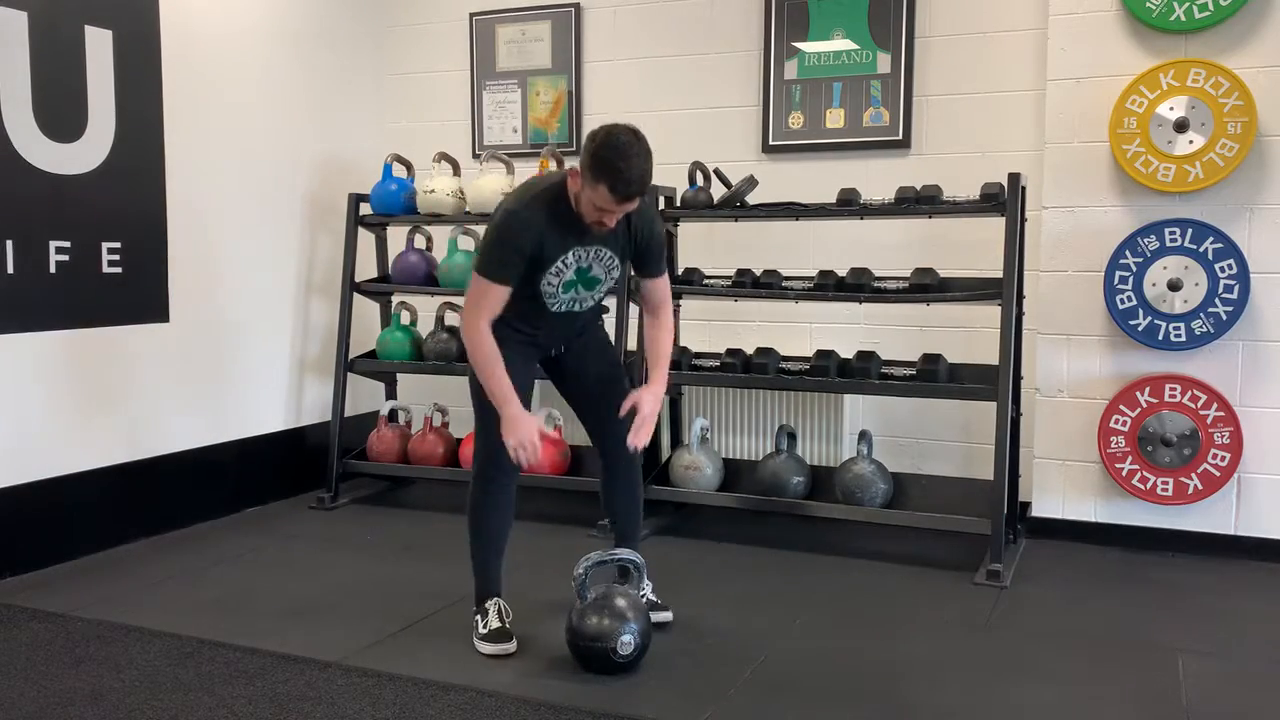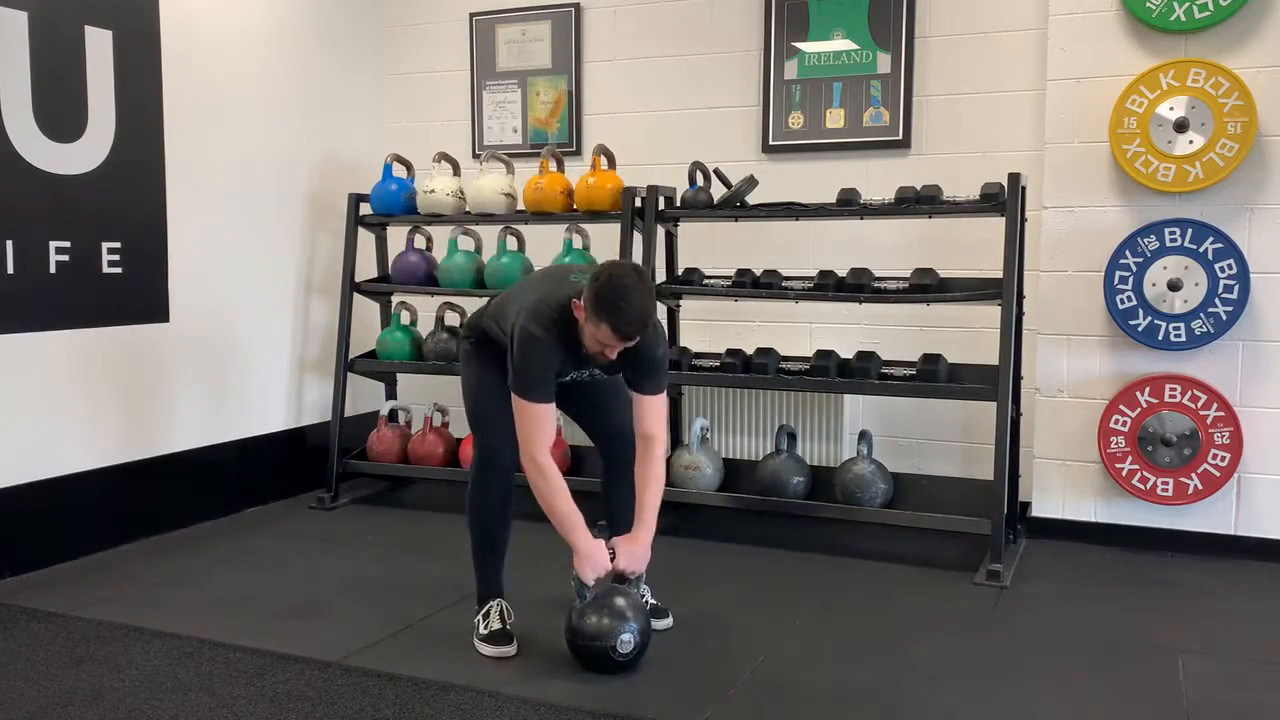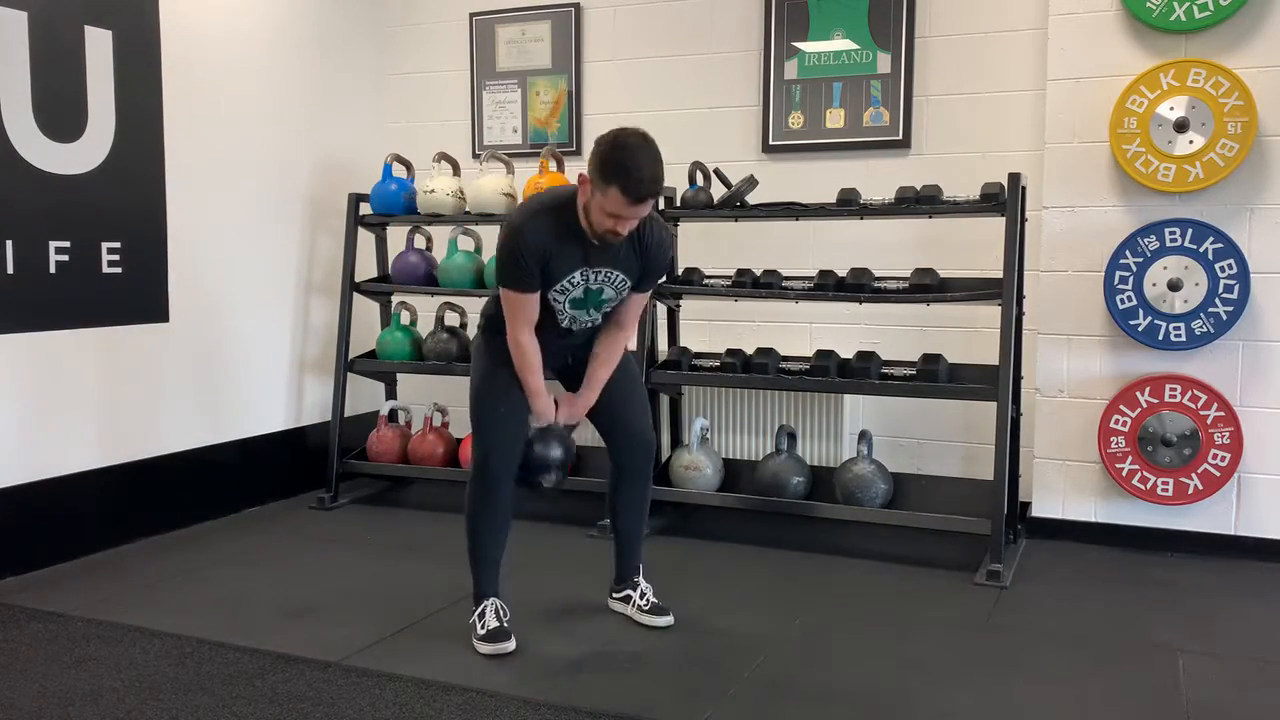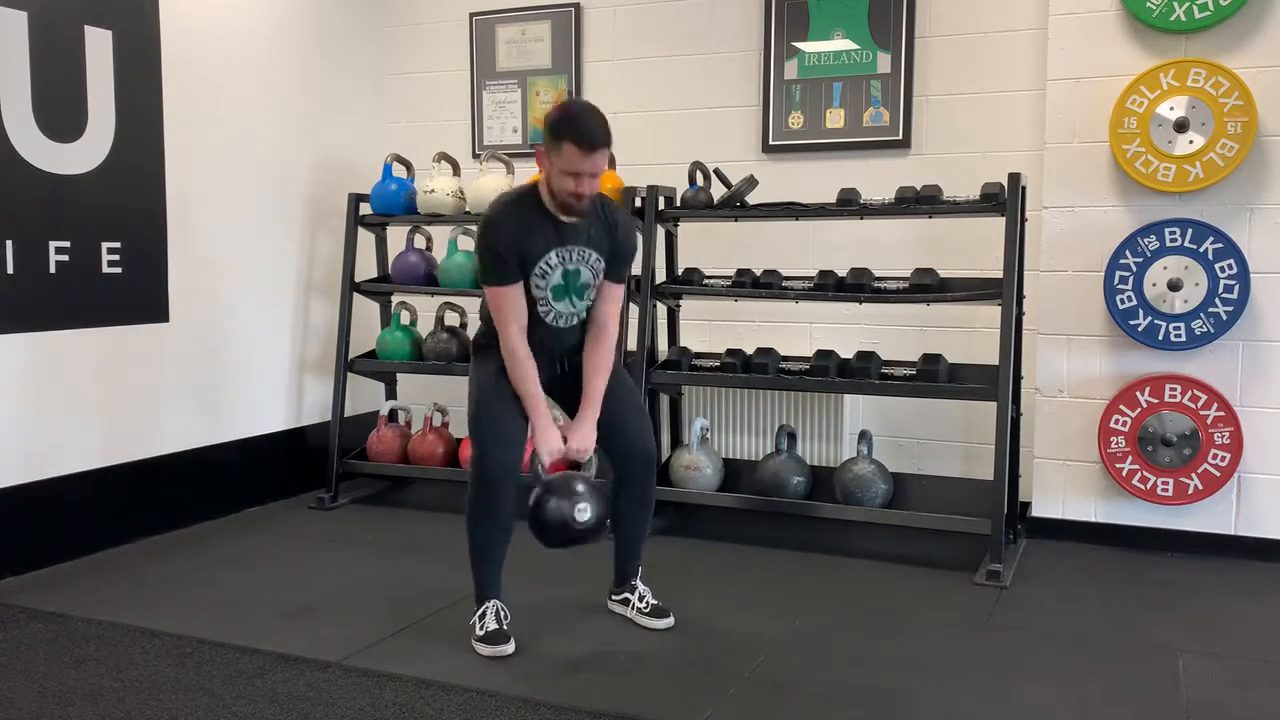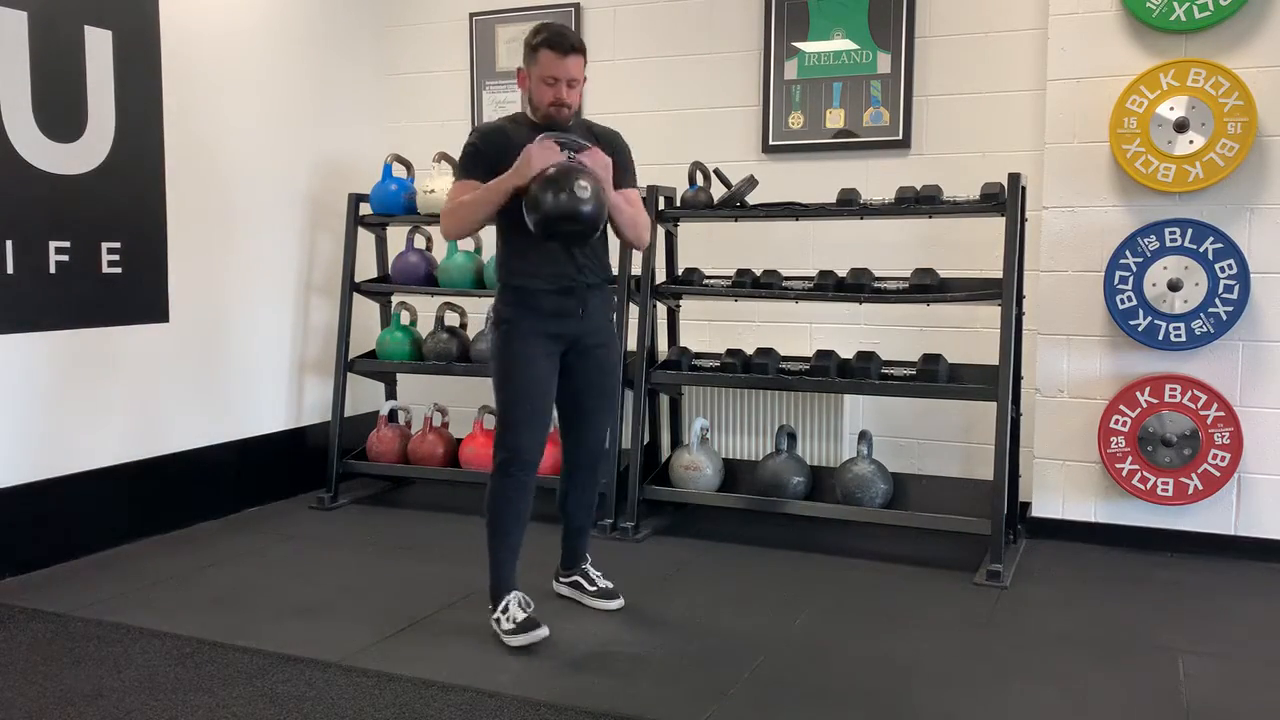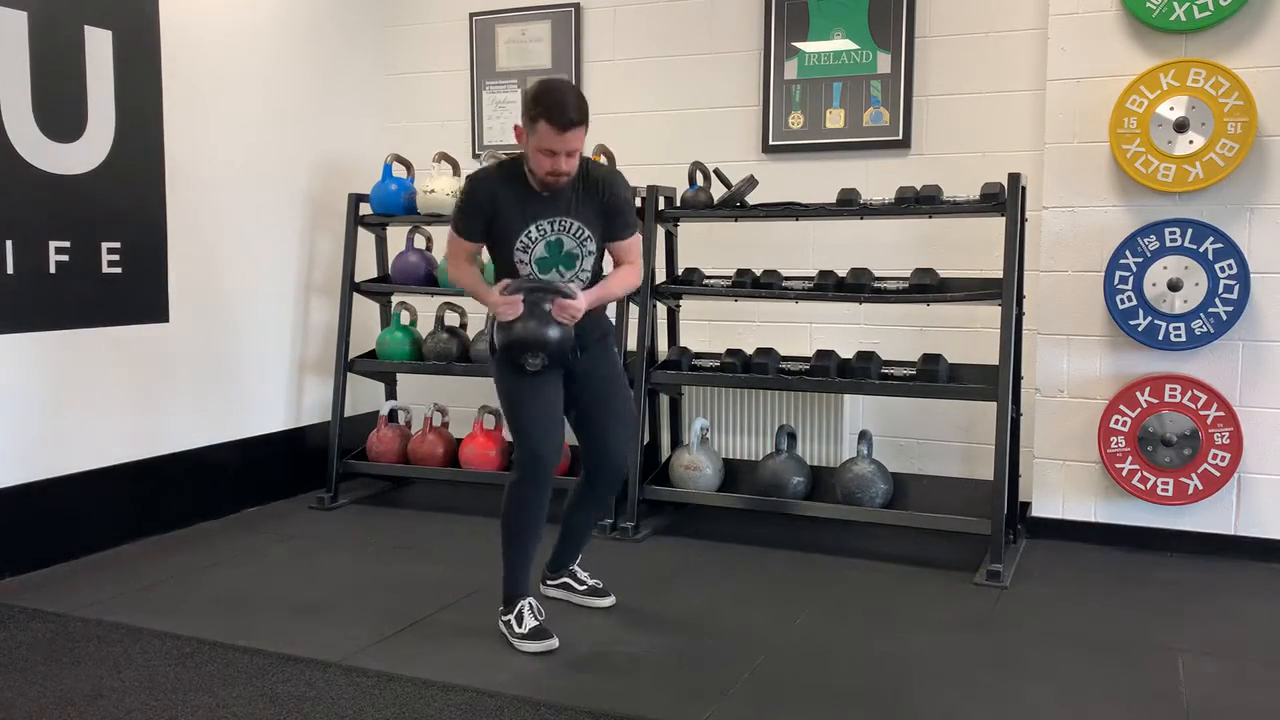
dt=0.5s
person 1, frame 1
left shoulder: (641, 220)
right shoulder: (524, 215)
left elbow: (658, 306)
right elbow: (476, 320)
left wrist: (656, 386)
right wrist: (511, 411)
left hip: (579, 332)
right hip: (510, 331)
left knee: (623, 442)
right knee: (499, 457)
left ankle: (629, 577)
right ankle: (489, 601)
person 1, frame 2
left shoulder: (646, 336)
right shoulder: (538, 329)
left elbow: (650, 441)
right elbow: (536, 456)
left wrist: (642, 536)
right wrist: (584, 546)
left hip: (575, 364)
right hip: (495, 350)
left knee: (625, 447)
right knee: (496, 457)
left ankle: (628, 581)
right ankle: (489, 604)
person 1, frame 3
left shoulder: (654, 240)
right shoulder: (532, 227)
left elbow: (622, 325)
right elbow: (521, 331)
left wrist: (584, 400)
right wrist: (540, 405)
left hip: (593, 338)
right hip: (512, 335)
left knee: (637, 444)
right knee: (496, 460)
left ankle: (627, 583)
right ankle: (486, 602)
person 1, frame 4
left shoulder: (614, 220)
right shoulder: (506, 223)
left elbow: (606, 324)
right elbow: (512, 333)
left wrist: (587, 422)
right wrist: (540, 425)
left hip: (581, 354)
right hip: (511, 356)
left knee: (638, 452)
right knee: (494, 466)
left ankle: (626, 587)
right ankle: (488, 604)
person 1, frame 5
left shoulder: (606, 142)
right shoulder: (495, 138)
left elbow: (640, 236)
right elbow: (452, 223)
left wrist: (609, 187)
right wrist: (514, 176)
left hip: (593, 315)
right hip: (526, 318)
left knee: (589, 452)
right knee: (519, 453)
left ankle: (573, 568)
right ankle: (504, 595)
person 1, frame 6
left shoulder: (607, 187)
right shoulder: (489, 188)
left elbow: (632, 265)
right elbow: (457, 259)
left wrist: (590, 298)
right wrist: (489, 297)
left hip: (590, 341)
left knee: (614, 461)
right knee: (540, 457)
left ankle: (560, 569)
right ankle: (515, 601)
